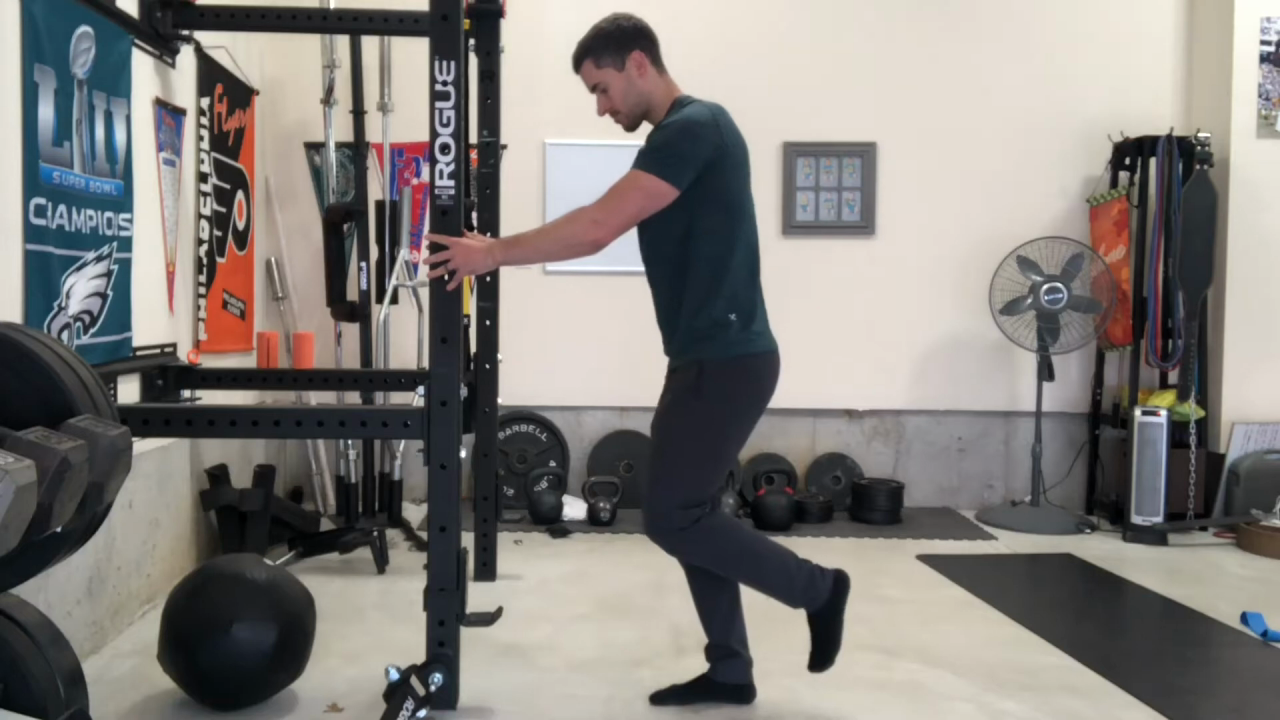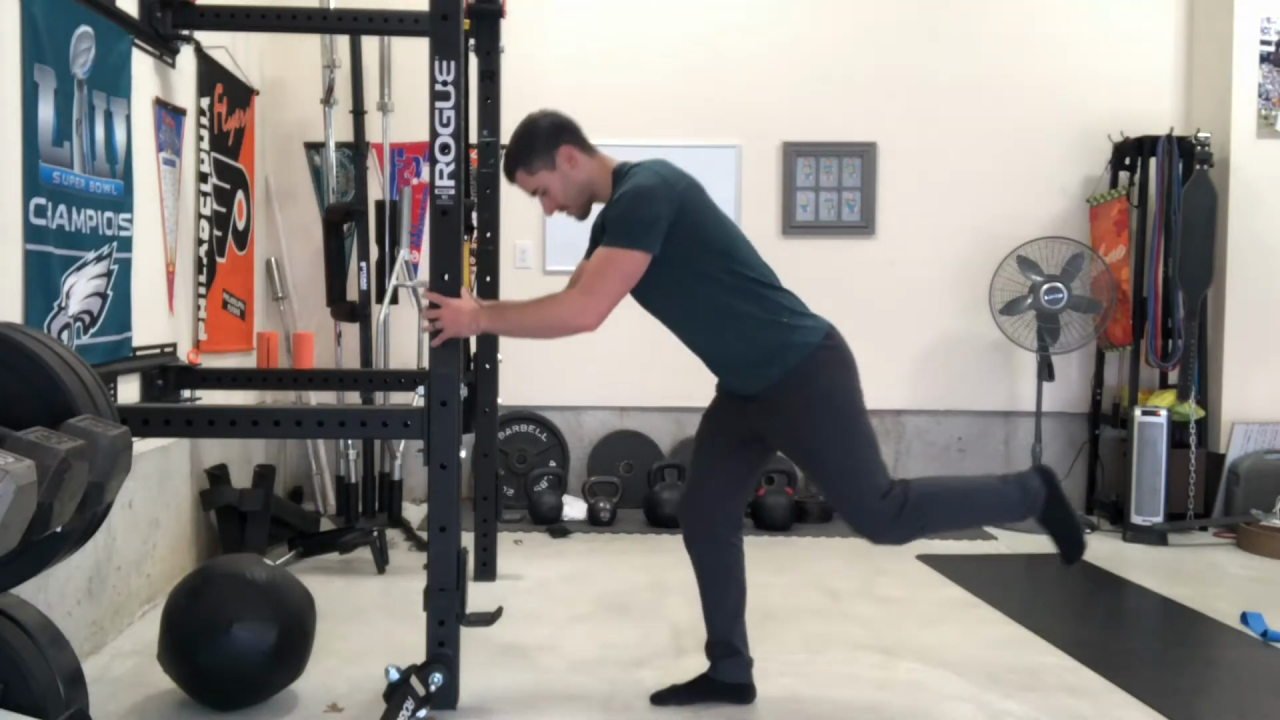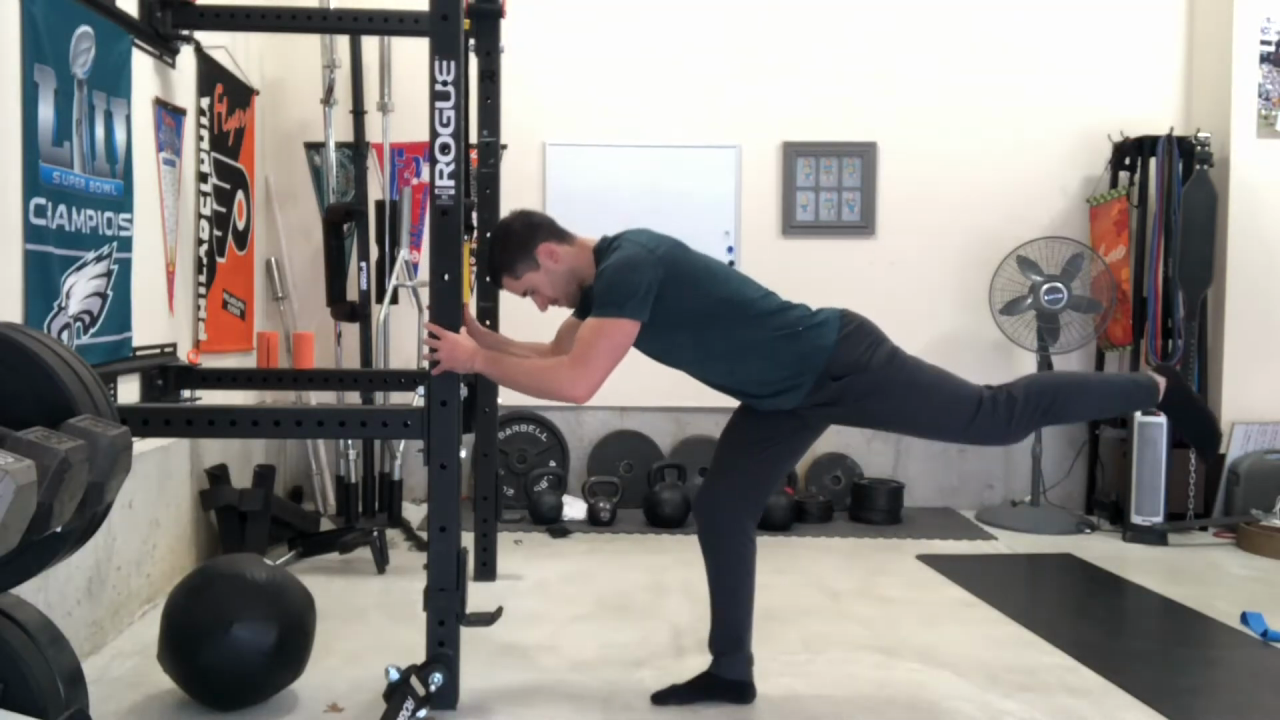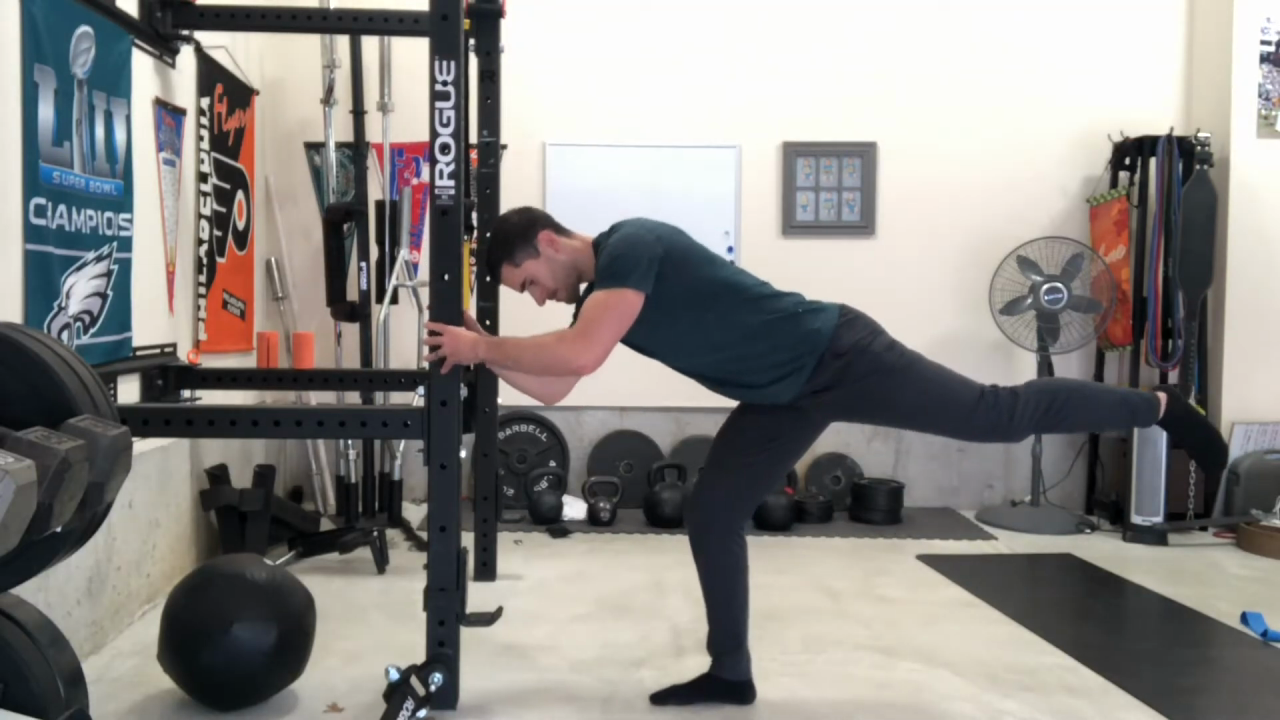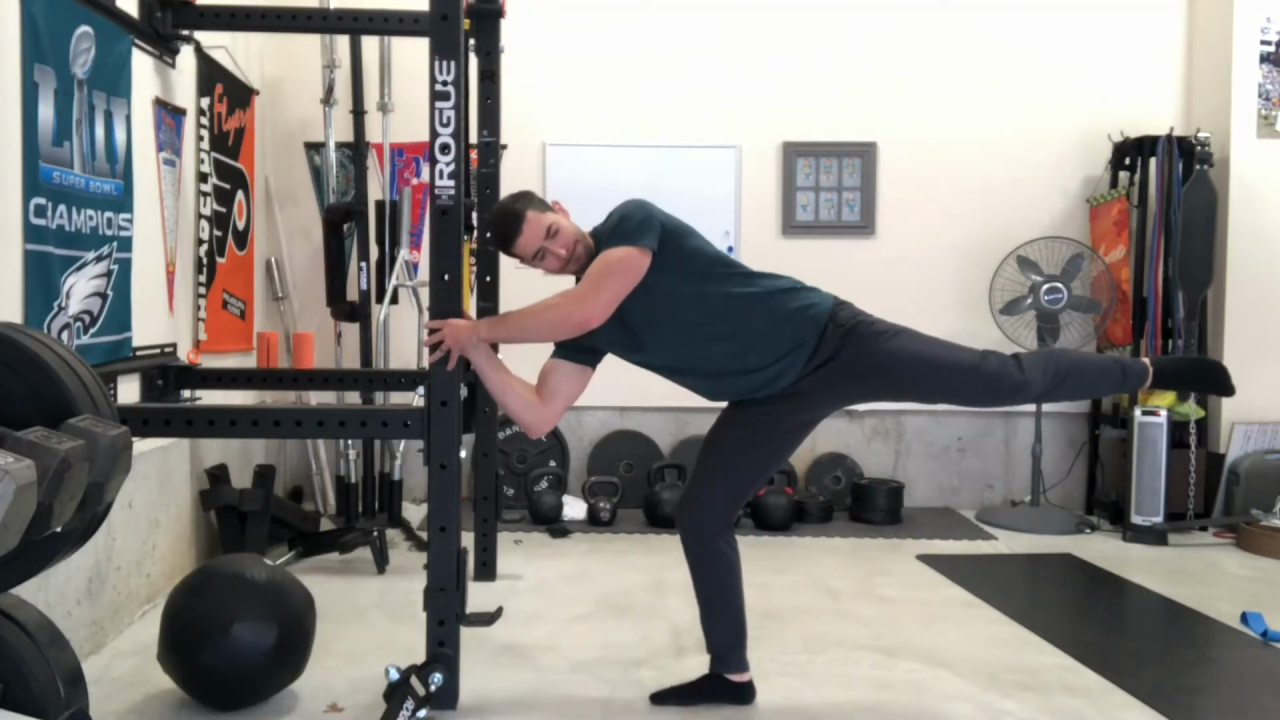
dt=1s
person 1, frame 1
left shoulder: (695, 128)
right shoulder: (677, 134)
left elbow: (597, 227)
right elbow: (603, 227)
left wrist: (493, 254)
right wrist: (498, 253)
left hip: (725, 361)
right hip: (705, 359)
left knee: (673, 519)
right knee: (687, 516)
left ankle: (818, 589)
right ankle: (729, 671)
person 1, frame 2
left shoulder: (646, 194)
right shoulder: (617, 217)
left elbow: (584, 312)
right elbow: (572, 305)
left wrist: (482, 320)
right wrist: (484, 309)
left hip: (803, 370)
right hip: (750, 383)
left knee: (880, 516)
right knee: (704, 516)
left ankle: (1031, 494)
right ankle: (729, 671)
person 1, frame 3
left shoulder: (629, 267)
right shoulder: (607, 281)
left elbow: (576, 384)
right elbow: (558, 357)
left wrist: (476, 361)
right wrist: (482, 339)
left hip: (841, 364)
right hip: (789, 392)
left knee: (998, 417)
right knee: (721, 512)
left ankle: (1154, 389)
right ankle: (731, 670)
person 1, frame 4
left shoulder: (632, 245)
right shoulder: (599, 296)
left elbow: (577, 356)
right elbow: (552, 384)
left wrist: (481, 344)
right wrist: (480, 346)
left hip: (838, 355)
right hip: (784, 396)
left knee: (999, 415)
right knee: (711, 514)
left ankle: (1158, 406)
right ankle: (731, 672)
person 1, frame 5
left shoulder: (632, 223)
right shoulder: (586, 327)
left elbow: (585, 308)
right elbow: (539, 418)
left wrist: (479, 327)
right wrist: (478, 356)
left hip: (828, 338)
right hip: (773, 395)
left knee: (1002, 380)
right knee: (701, 516)
left ankle: (1151, 370)
right ankle: (731, 673)
